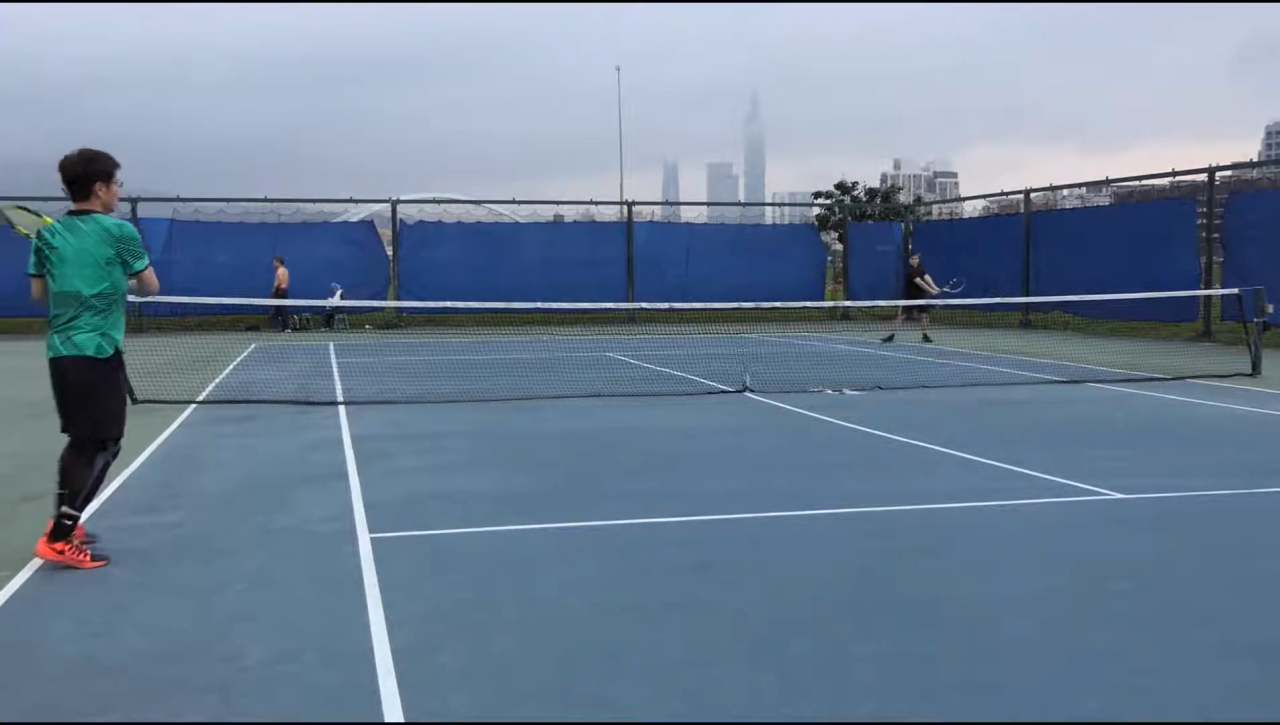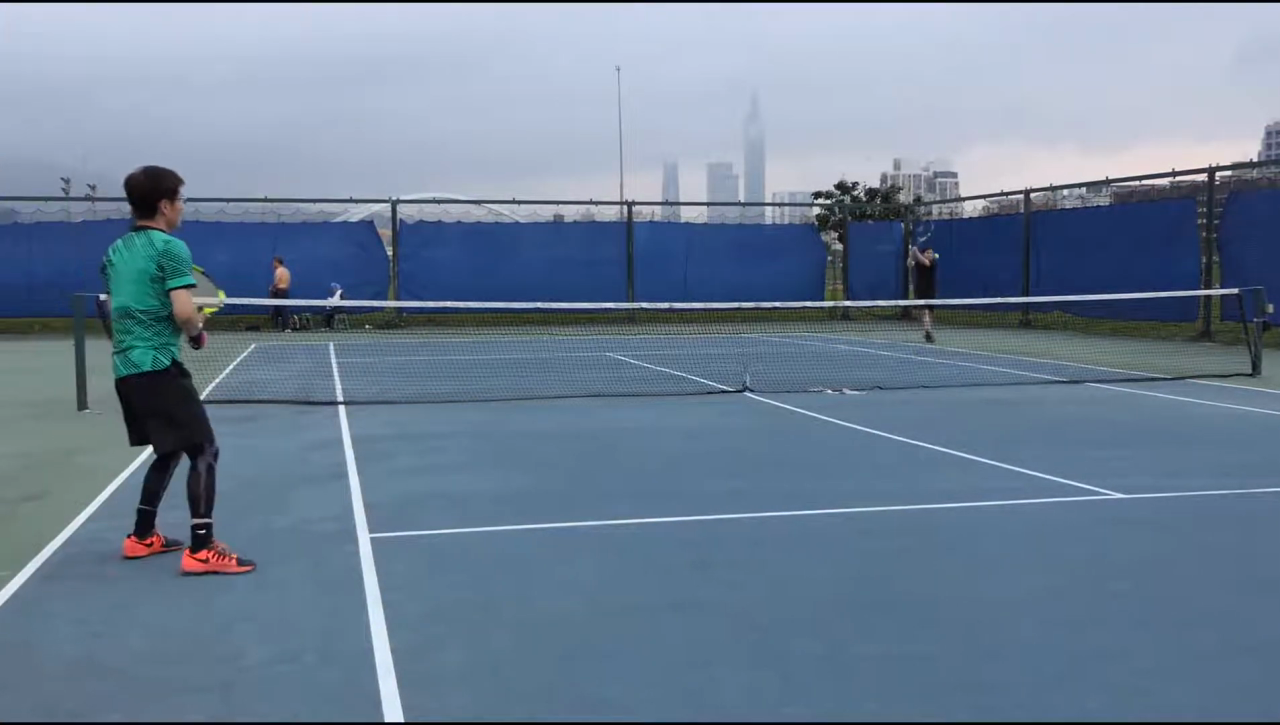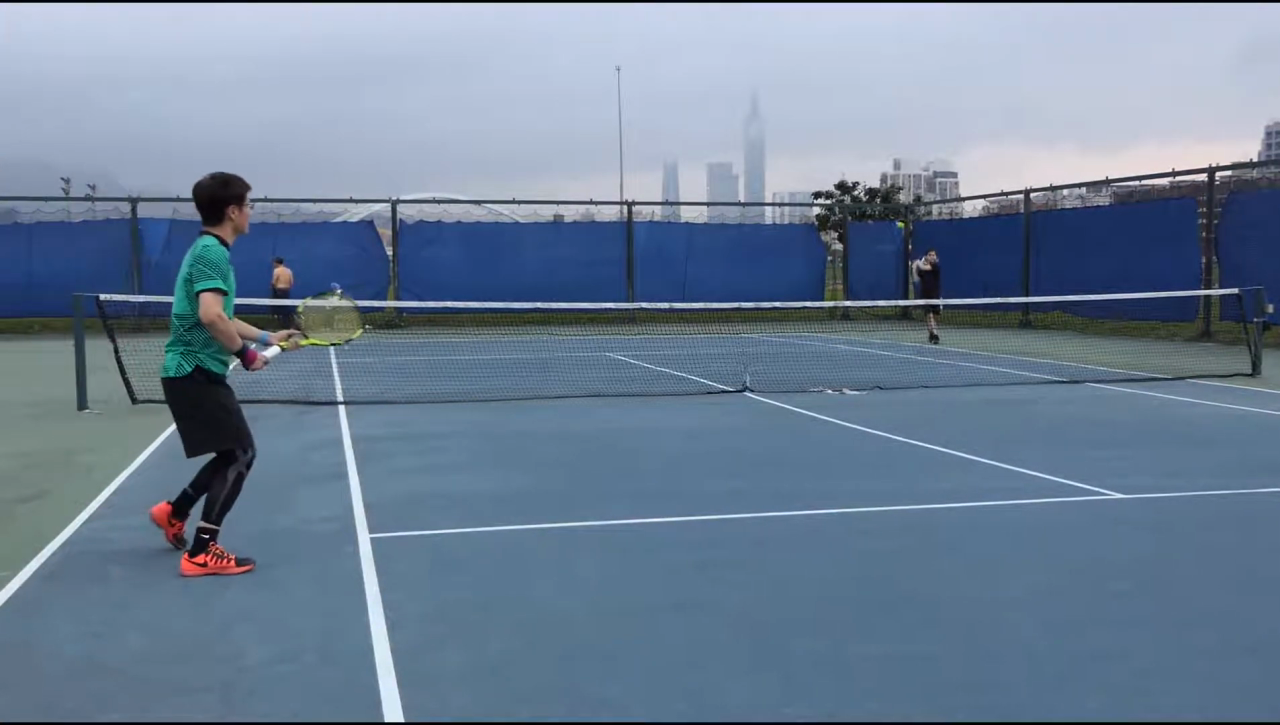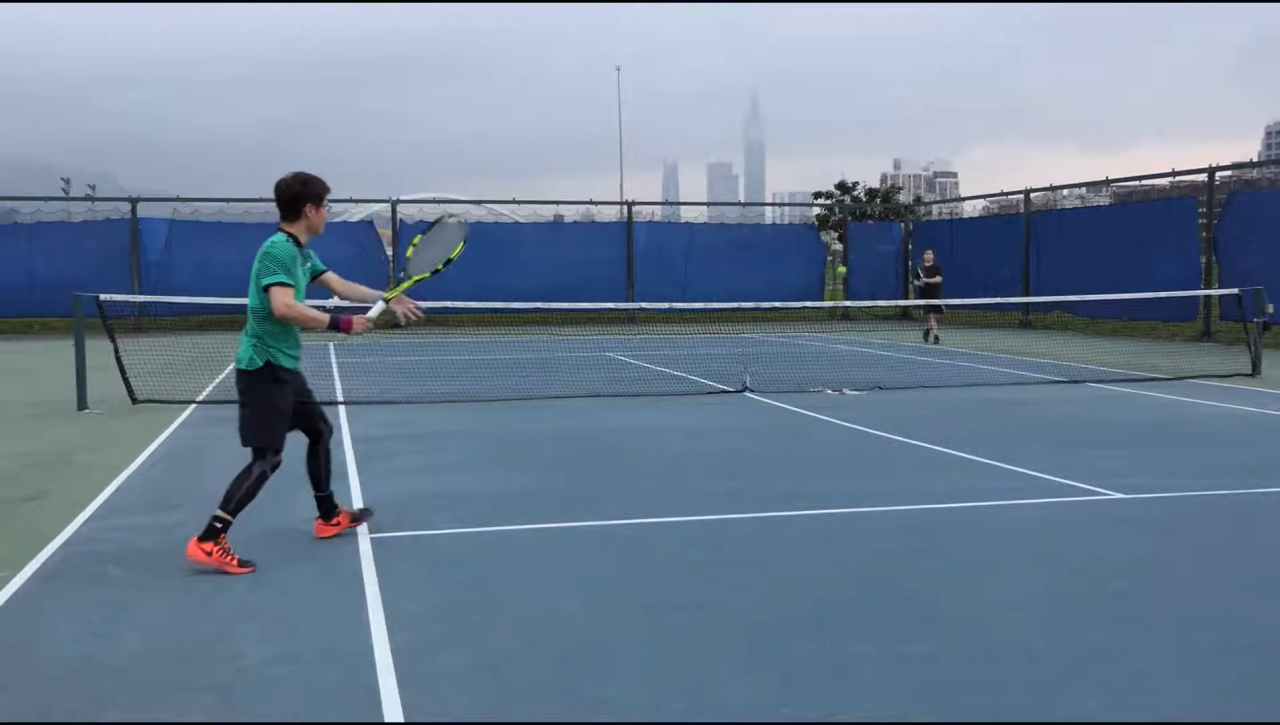
dt=0.3s
person 1, frame 1
left shoulder: (47, 234)
right shoulder: (119, 231)
left elbow: (38, 292)
right elbow: (151, 287)
left hip: (61, 353)
right hip: (98, 354)
left knee: (81, 439)
right knee: (104, 448)
left ankle: (65, 521)
right ankle: (60, 539)
person 1, frame 2
left shoulder: (116, 250)
right shoulder: (171, 248)
right elbow: (184, 313)
right wrist: (197, 334)
left hip: (127, 368)
right hip: (159, 367)
left knee: (169, 452)
right knee: (205, 451)
left ankle: (142, 535)
right ankle: (201, 549)
person 1, frame 3
left shoulder: (200, 250)
right shoulder: (214, 254)
right elbow: (211, 317)
left wrist: (268, 337)
right wrist: (245, 353)
left hip: (189, 371)
right hip: (196, 372)
left knee: (232, 453)
right knee: (241, 456)
left ankle: (173, 512)
right ankle: (201, 553)
person 1, frame 4
left shoulder: (301, 253)
right shoulder: (275, 251)
left elbow: (341, 286)
right elbow: (283, 307)
left wrist: (388, 299)
right wrist: (340, 322)
left hip: (284, 367)
right hip: (263, 367)
left knee: (320, 431)
right knee: (265, 458)
left ankle: (330, 514)
right ankle: (208, 541)
